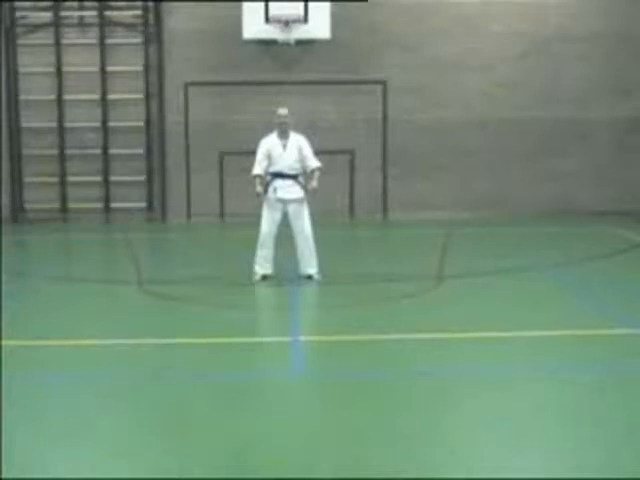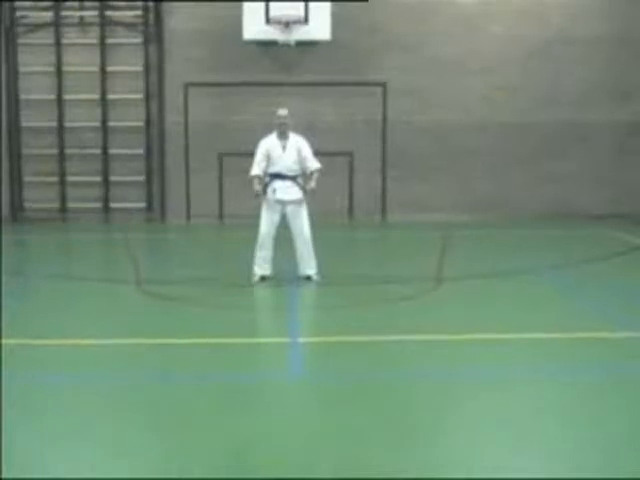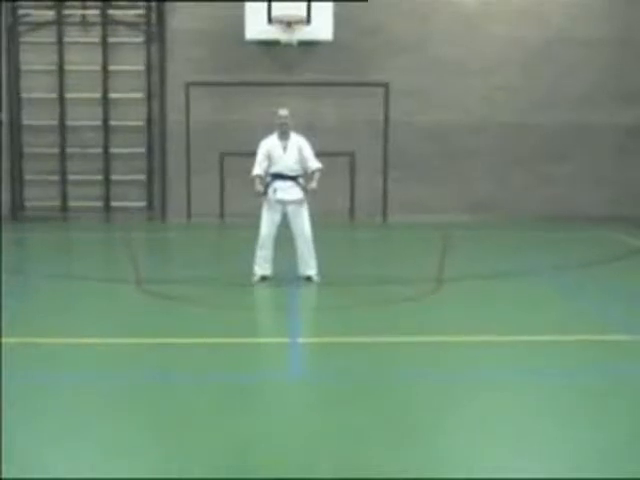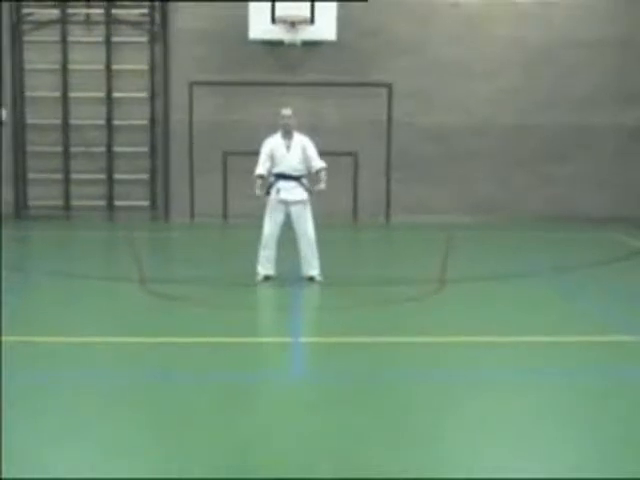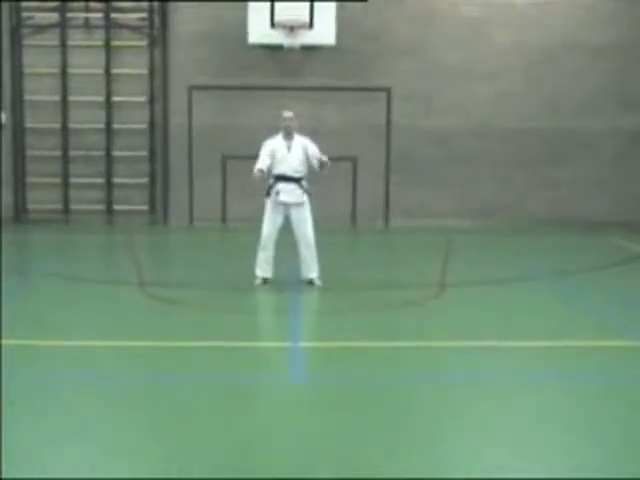
dt=0.3s
person 1, frame 1
left shoulder: (300, 140)
right shoulder: (267, 141)
left elbow: (311, 161)
right elbow: (259, 166)
left wrist: (314, 180)
right wrist: (258, 185)
left hip: (295, 188)
right hip: (274, 189)
left knee: (304, 231)
right knee: (267, 231)
left ankle: (310, 270)
right ankle: (263, 270)
person 1, frame 2
left shoulder: (300, 141)
right shoulder: (266, 142)
left elbow: (311, 163)
right elbow: (258, 166)
left wrist: (313, 180)
right wrist: (256, 185)
left hip: (294, 189)
right hip: (273, 190)
left knee: (302, 232)
right knee: (266, 232)
left ankle: (308, 270)
right ankle: (262, 271)
person 1, frame 3
left shoulder: (300, 141)
right shoulder: (267, 142)
left elbow: (312, 163)
right elbow: (260, 166)
left wrist: (314, 181)
right wrist: (258, 184)
left hip: (295, 190)
right hip: (274, 190)
left knee: (303, 232)
right knee: (266, 232)
left ankle: (309, 271)
right ankle: (262, 271)
person 1, frame 4
left shoulder: (304, 141)
right shoulder: (270, 142)
left elbow: (316, 162)
right elbow: (262, 167)
left wrist: (322, 181)
right wrist: (259, 187)
left hip: (298, 190)
right hip: (277, 190)
left knee: (306, 233)
right knee: (269, 233)
left ankle: (311, 271)
right ankle: (265, 271)
person 1, frame 5
left shoulder: (305, 143)
right shoulder: (271, 143)
left elbow: (319, 160)
right elbow: (262, 164)
left wrist: (322, 161)
right wrist: (259, 173)
left hip: (298, 192)
right hip: (277, 192)
left knee: (306, 235)
right knee: (268, 234)
left ankle: (311, 275)
right ankle: (263, 274)
